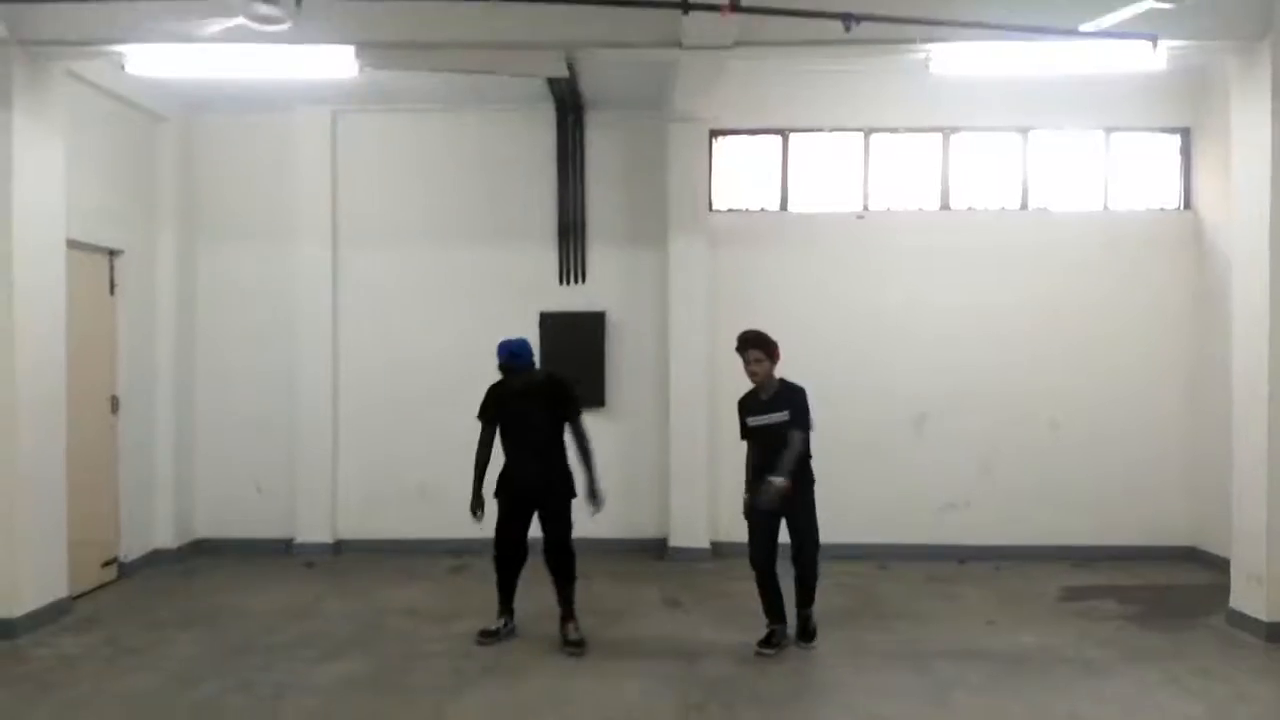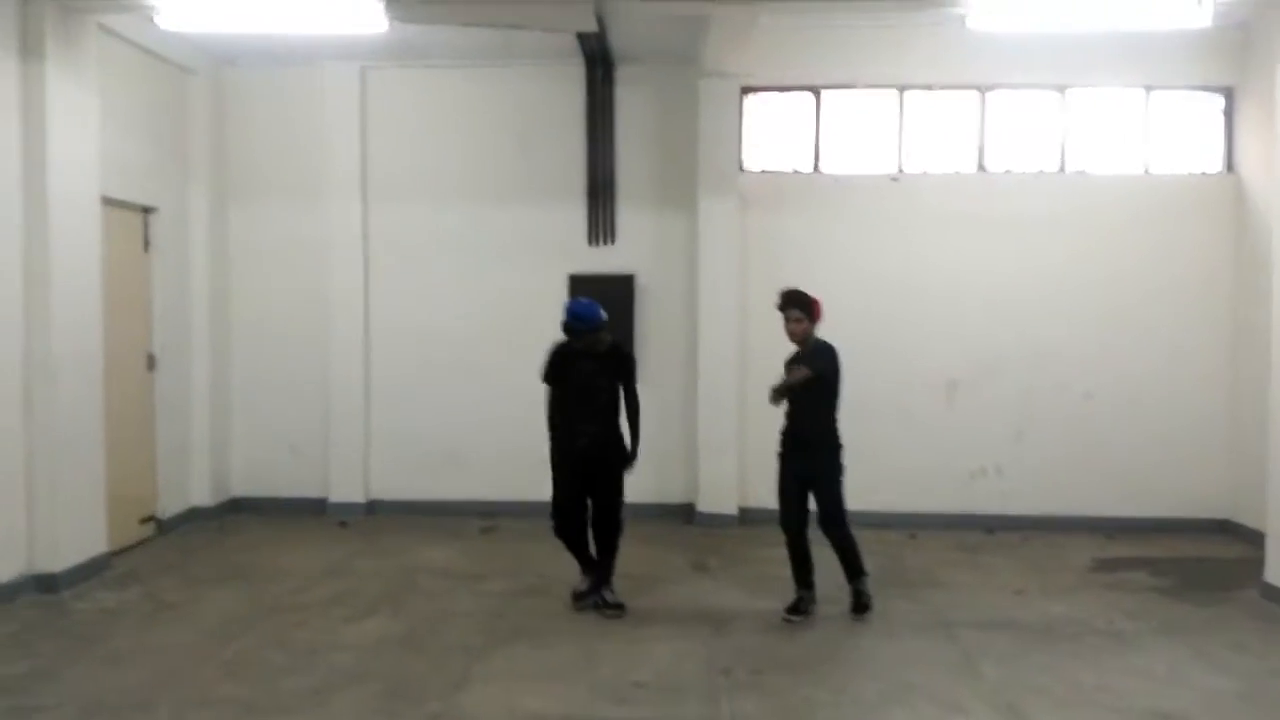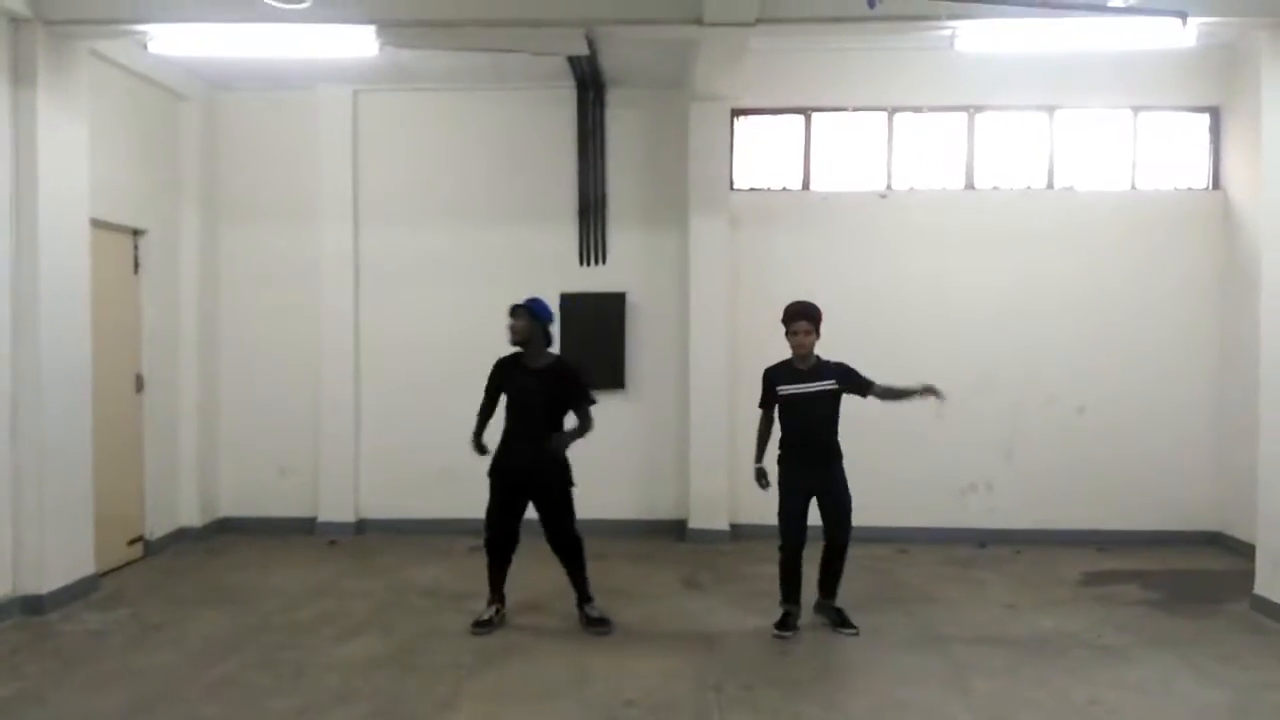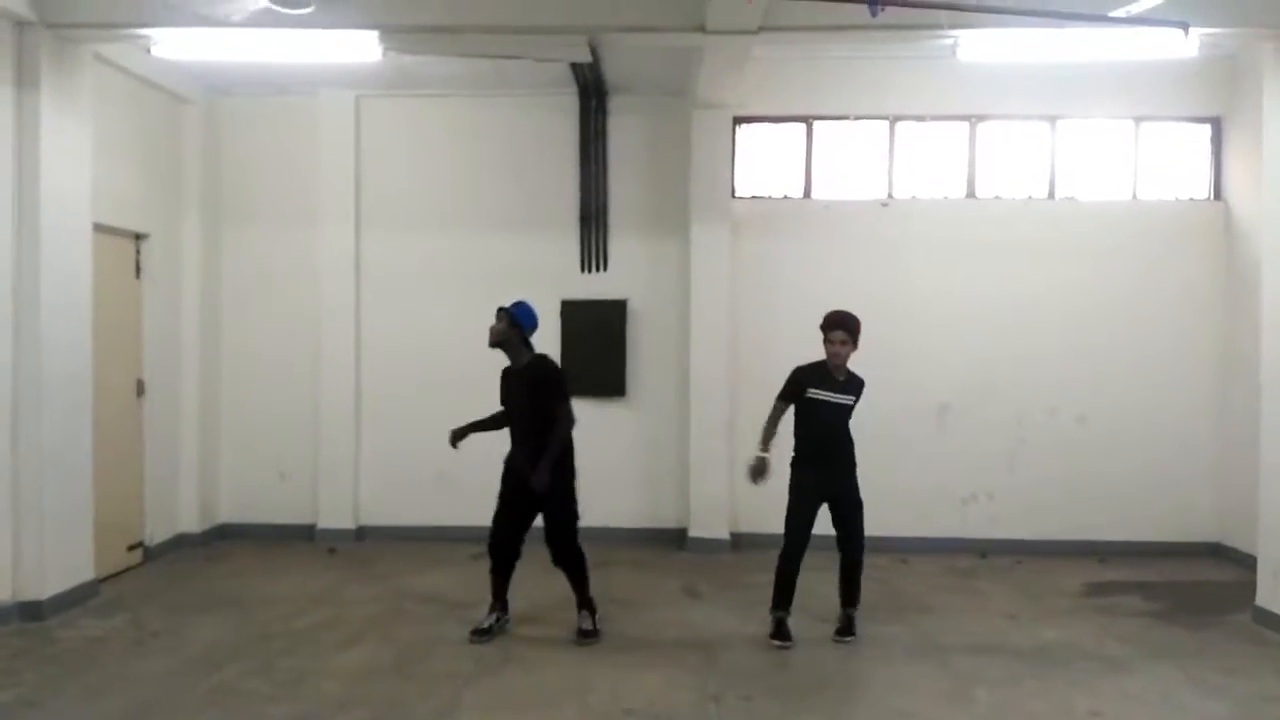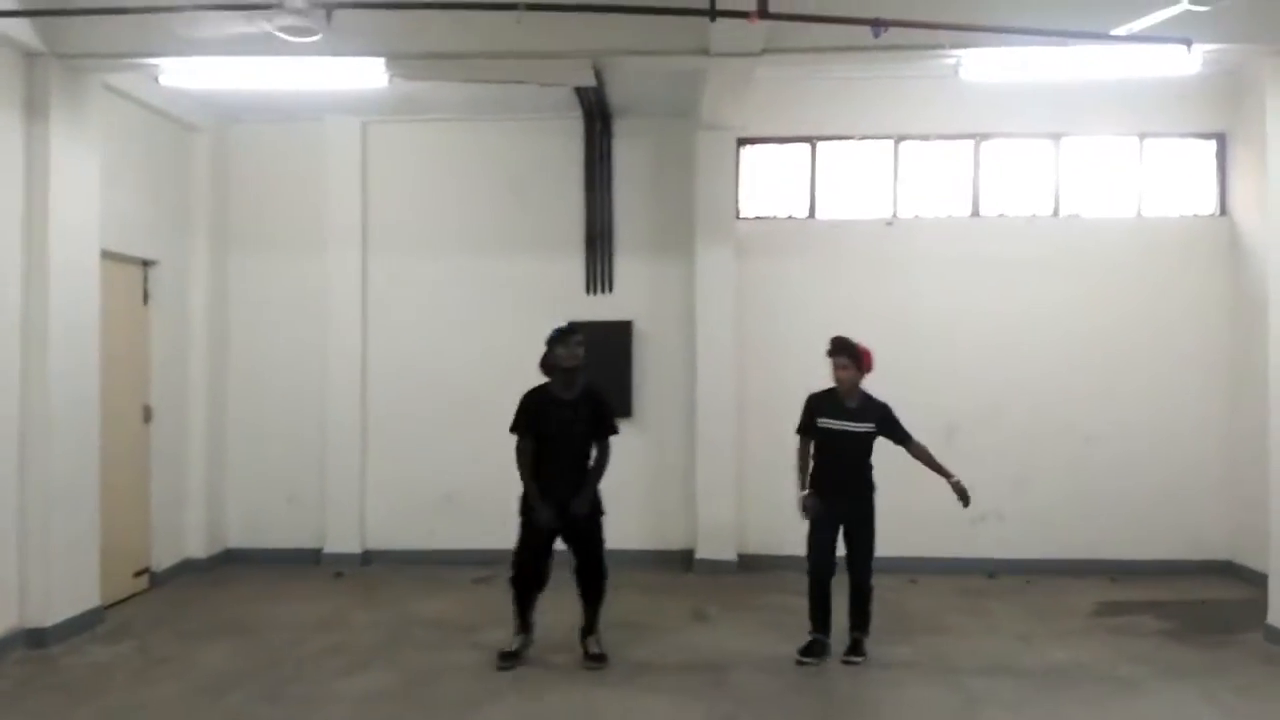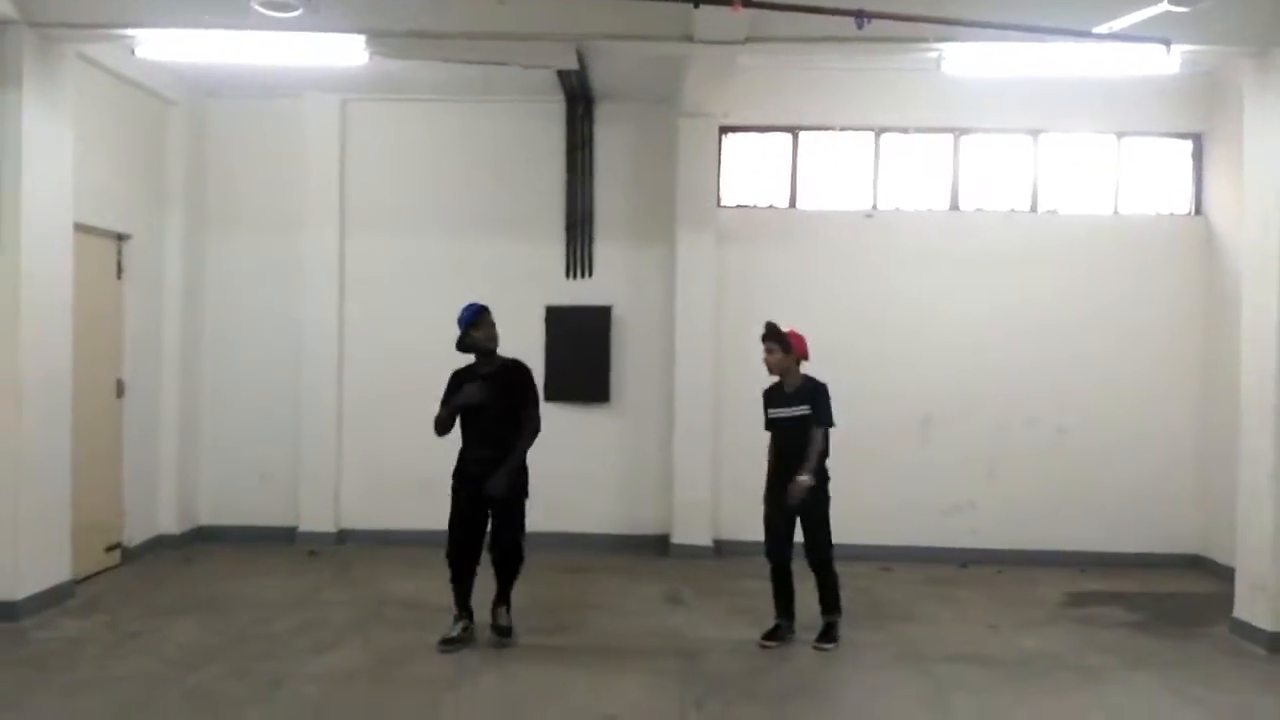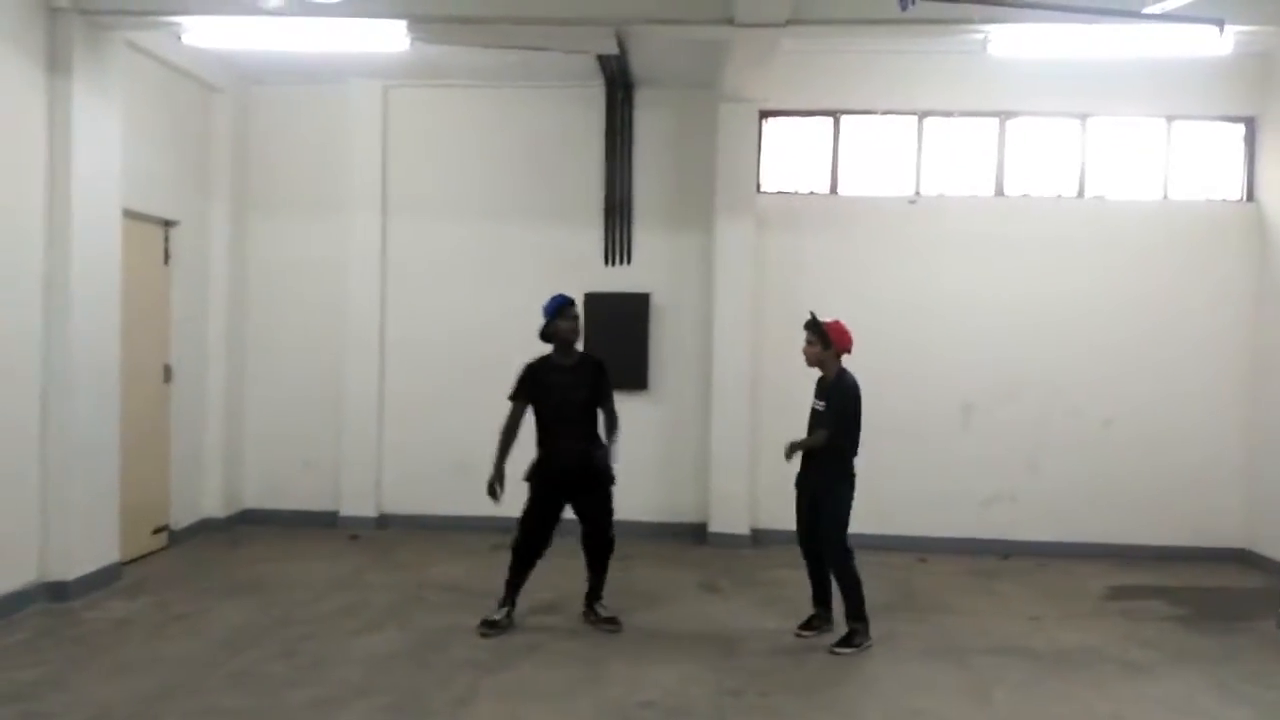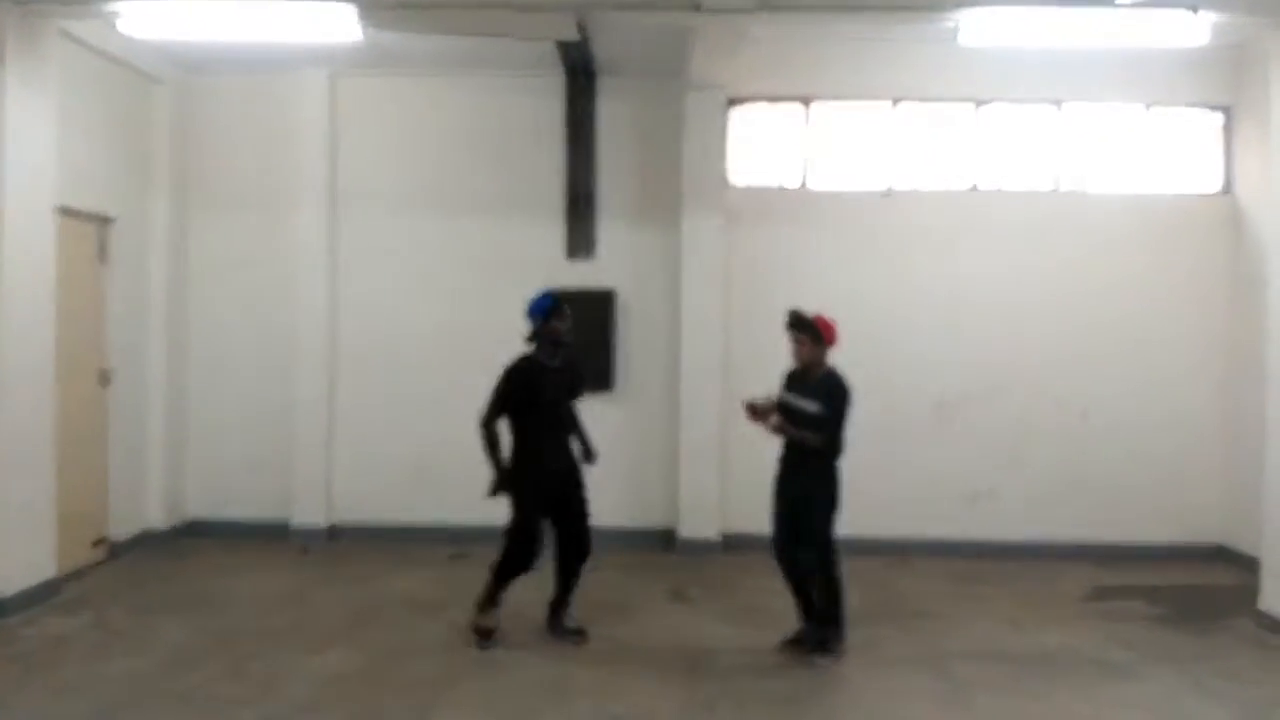
dt=0.5s
person 1, frame 1
left shoulder: (556, 388)
right shoulder: (498, 393)
left elbow: (578, 434)
right elbow: (486, 441)
left wrist: (592, 481)
right wrist: (476, 489)
left hip: (553, 481)
right hip: (514, 482)
left knee: (559, 549)
right knee: (507, 550)
left ankle: (569, 621)
right ankle: (505, 618)
person 1, frame 2
left shoulder: (620, 356)
right shoulder: (562, 354)
left elbow: (630, 397)
right elbow: (554, 399)
left wrist: (635, 444)
right wrist: (555, 441)
left hip: (608, 449)
right hip: (569, 450)
left knee: (607, 519)
right knee: (566, 518)
left ankle: (604, 586)
right ankle: (588, 571)
person 1, frame 3
left shoulder: (564, 372)
right shoulder: (505, 367)
left elbow: (586, 420)
right elbow: (490, 399)
left wrist: (569, 437)
right wrist: (477, 434)
left hip: (549, 467)
right hip: (508, 465)
left knee: (564, 536)
right knee: (499, 535)
left ankle: (586, 604)
right ankle: (496, 604)
person 1, frame 4
left shoulder: (544, 370)
right shoulder: (509, 374)
left elbow: (565, 420)
left wrist: (546, 468)
right wrist: (468, 428)
left hip: (553, 471)
right hip: (517, 469)
left knee: (563, 543)
right knee: (502, 542)
left ankle: (585, 610)
right ankle: (498, 611)
person 1, frame 5
left shoulder: (595, 400)
right shoulder: (535, 400)
left elbow: (602, 451)
right elbow: (522, 455)
left wrist: (587, 493)
right wrist: (536, 503)
left hip: (582, 499)
right hip: (542, 499)
left knee: (593, 568)
right knee: (528, 570)
left ankle: (590, 634)
right ankle: (522, 633)
person 1, frame 6
left shoulder: (516, 372)
right shoulder: (460, 379)
left elbow: (532, 425)
right elbow: (441, 428)
left wrist: (507, 471)
right wrist: (459, 401)
left hip: (508, 474)
right hip: (468, 475)
left knee: (507, 547)
right knee: (460, 548)
left ankle: (502, 606)
right ankle: (463, 620)
person 1, frame 7
left shoulder: (594, 367)
right shoulder: (536, 372)
left elbow: (608, 412)
right elbow: (514, 419)
left wrist: (607, 443)
right wrist: (498, 467)
left hip: (591, 467)
right hip: (550, 468)
left knee: (600, 538)
right knee: (531, 537)
left ankle: (594, 602)
right ankle: (506, 606)
person 1, frame 8
left shoulder: (568, 369)
right shoulder: (521, 373)
right elbow: (488, 423)
left wrist: (582, 442)
right wrist: (500, 472)
left hip: (565, 470)
right hip: (530, 473)
left knee: (576, 544)
right knee: (522, 547)
left ankle: (558, 613)
right ankle: (488, 605)
person 2, frame 1
left shoulder: (795, 395)
right shoulder: (746, 404)
left elbow: (797, 441)
left wrist: (780, 479)
right wrist: (750, 493)
left hip: (797, 488)
right hip: (763, 489)
left knee: (806, 557)
right knee: (761, 561)
left ankle: (805, 612)
right ankle: (778, 626)
person 2, frame 2
left shoulder: (824, 353)
right shoulder: (795, 361)
left elbow: (792, 380)
left wrist: (778, 391)
left hip: (823, 453)
right hip: (793, 453)
left knee: (833, 522)
right knee: (792, 526)
left ankle: (859, 584)
right ankle: (805, 593)
person 2, frame 3
left shoulder: (836, 372)
right shoulder: (775, 375)
left elbow: (878, 391)
right elbow: (767, 419)
left wrist: (917, 391)
right wrist: (758, 461)
left hip: (830, 468)
right hip: (793, 470)
left knee: (838, 538)
right knee: (791, 541)
left ankle: (827, 603)
right ankle: (790, 609)
person 2, frame 4
left shoulder: (856, 384)
right shoulder: (804, 375)
right elbow: (777, 413)
right wrist: (763, 452)
left hip: (844, 475)
right hip: (808, 474)
left knee: (852, 546)
right knee: (794, 545)
left ankle: (848, 612)
right ankle: (779, 616)
person 2, frame 5
left shoulder: (877, 410)
right shoulder: (816, 403)
left elbow: (912, 445)
right elbow: (805, 448)
left wrist: (951, 478)
right wrist: (804, 491)
left hip: (860, 498)
right hip: (823, 497)
left knee: (860, 571)
right knee: (820, 568)
left ankle: (858, 636)
right ankle: (820, 637)
person 2, frame 6
left shoulder: (816, 391)
right shoulder: (770, 395)
left elbow: (818, 437)
left wrist: (805, 476)
right wrist: (768, 483)
left hip: (811, 485)
right hip: (778, 486)
left knee: (819, 555)
right knee: (777, 557)
left ankle: (831, 619)
right ankle: (784, 621)
person 2, frame 7
left shoulder: (844, 388)
right shoulder: (824, 382)
left elbow: (822, 437)
left wrist: (794, 446)
right wrist: (803, 451)
left hip: (835, 481)
right hip: (812, 476)
left knee: (836, 551)
right knee: (810, 545)
left ankle: (859, 627)
right ankle: (822, 612)
person 2, frame 8
left shoulder: (835, 388)
right shoulder: (794, 378)
left elbow: (818, 439)
left wrist: (775, 423)
right wrist: (767, 414)
left hip: (819, 482)
right hip: (790, 477)
left knee: (819, 555)
right knee: (787, 551)
left ankle: (833, 630)
right ankle: (813, 624)
